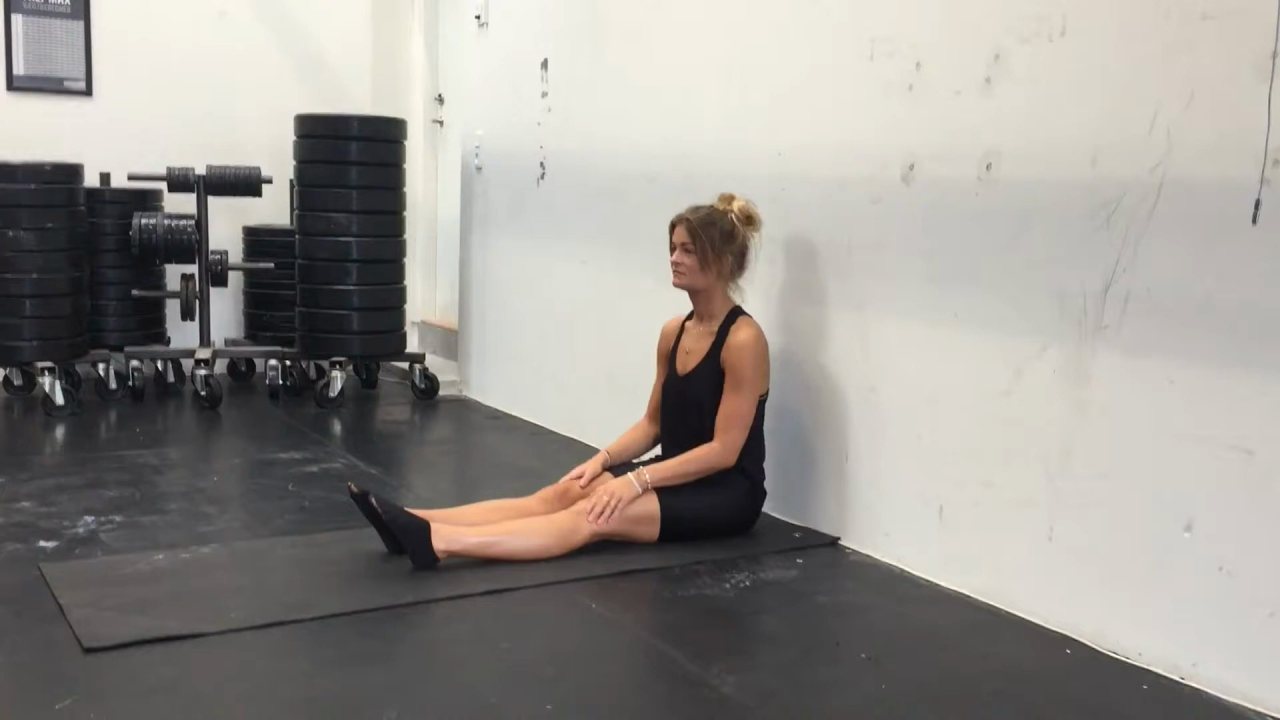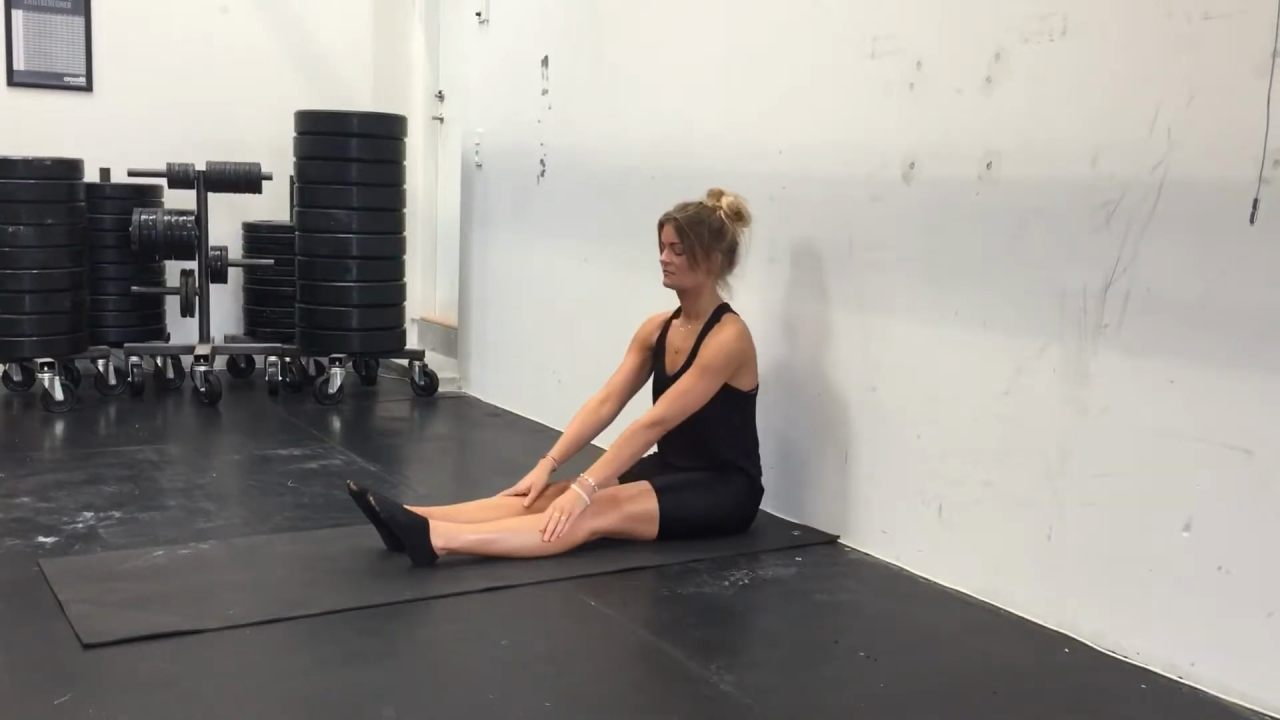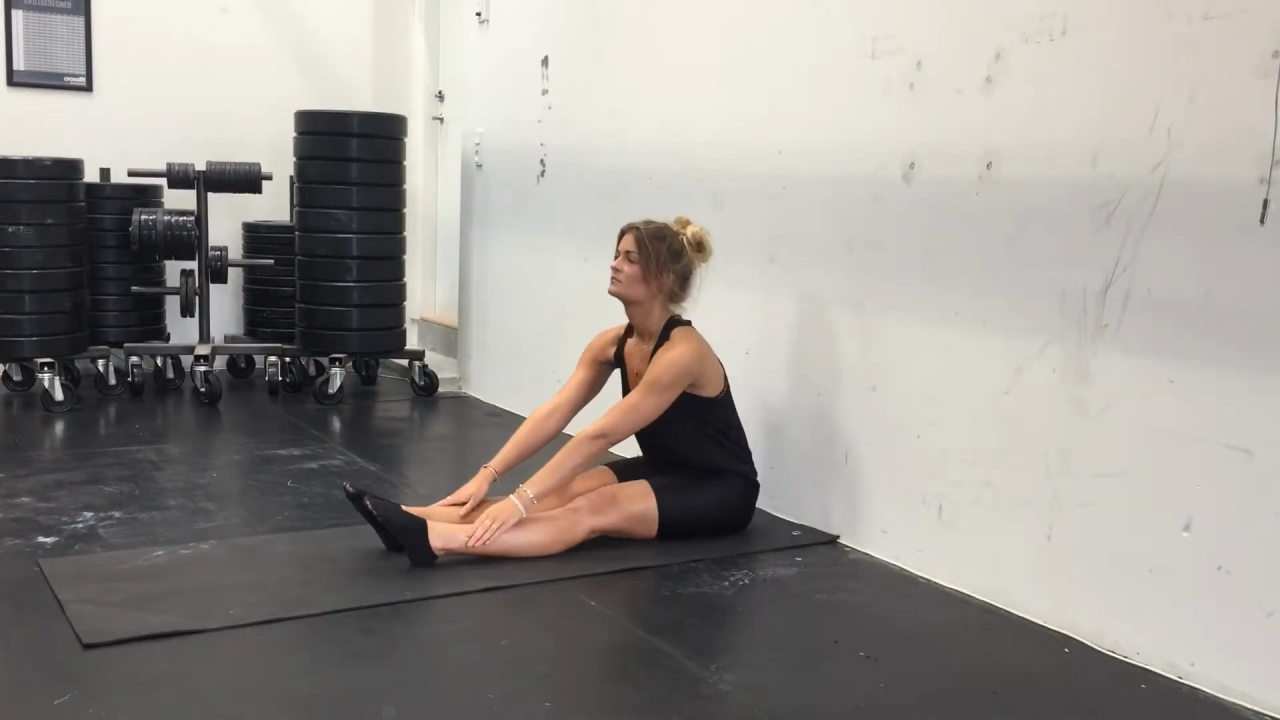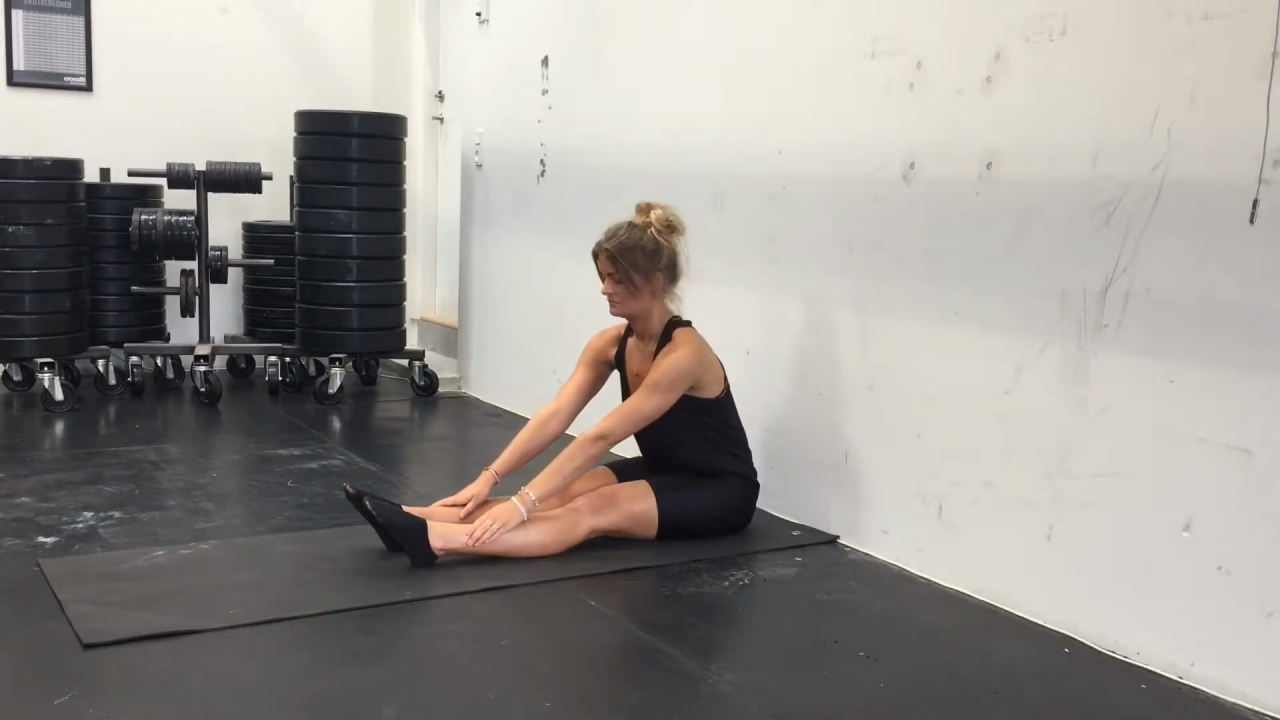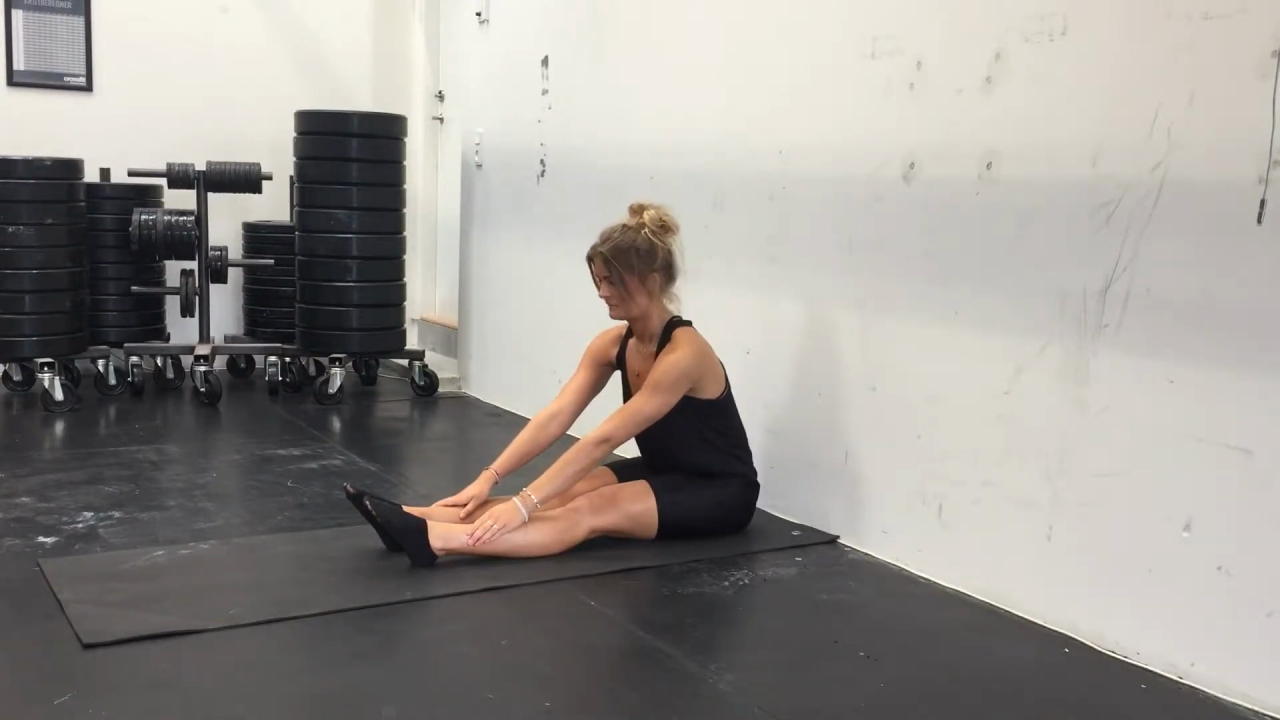
dt=1s
person 1, frame 1
left shoulder: (743, 340)
right shoulder: (674, 332)
left elbow: (724, 450)
right elbow: (653, 424)
left wrist: (637, 481)
right wrist: (603, 458)
left hip: (727, 493)
right hip: (678, 474)
left knee: (596, 516)
right knee: (562, 494)
left ankle: (438, 543)
right ankle: (416, 523)
person 1, frame 2
left shoulder: (728, 337)
right shoulder: (659, 327)
left elbow: (655, 423)
right elbow: (604, 403)
left wrist: (583, 489)
right wrist: (547, 466)
left hip: (724, 489)
right hip: (669, 470)
left knee: (598, 511)
right knee: (553, 497)
left ankle: (436, 540)
right ankle: (416, 521)
person 1, frame 3
left shoulder: (682, 352)
right shoulder: (613, 343)
left elbow: (600, 435)
right elbow: (553, 414)
left wrist: (521, 500)
right wrist: (487, 475)
left hip: (720, 489)
right hip: (663, 469)
left knee: (592, 511)
right knee: (564, 491)
left ankle: (432, 539)
right ankle: (416, 523)
person 1, frame 4
left shoulder: (684, 353)
right shoulder: (611, 342)
left elbow: (601, 436)
right elbow: (554, 415)
left wrist: (523, 503)
right wrist: (489, 478)
left hip: (720, 490)
right hip: (661, 470)
left knee: (589, 512)
right knee: (564, 493)
left ankle: (431, 538)
right ankle: (415, 520)
person 1, frame 5
left shoulder: (684, 353)
right shoulder: (612, 343)
left elbow: (603, 439)
right elbow: (555, 416)
left wrist: (525, 503)
right wrist: (489, 478)
left hip: (720, 491)
right hip: (660, 471)
left knee: (588, 512)
right knee: (564, 494)
left ankle: (431, 539)
right ankle: (415, 521)
